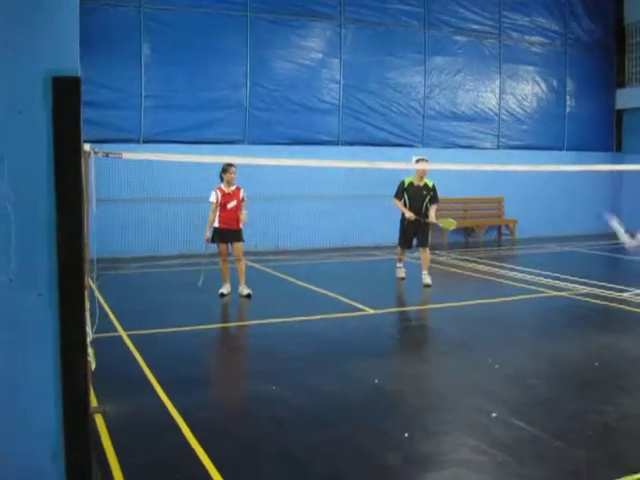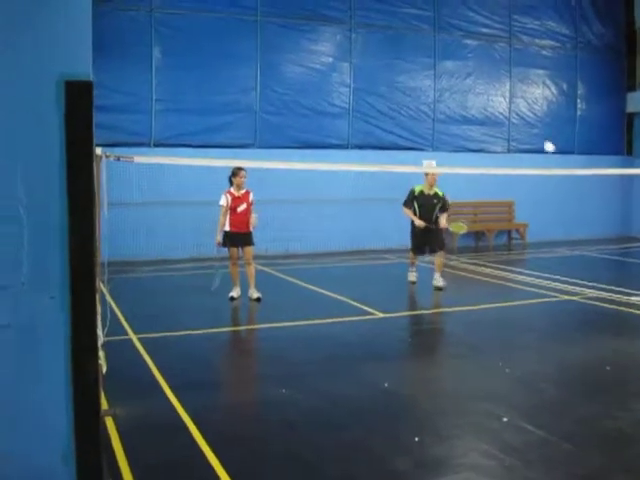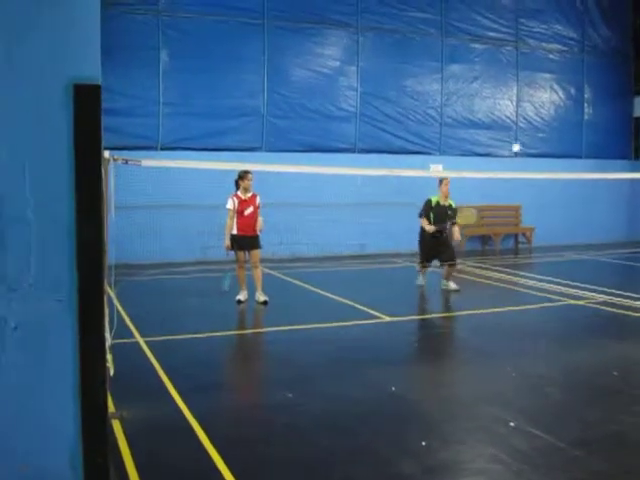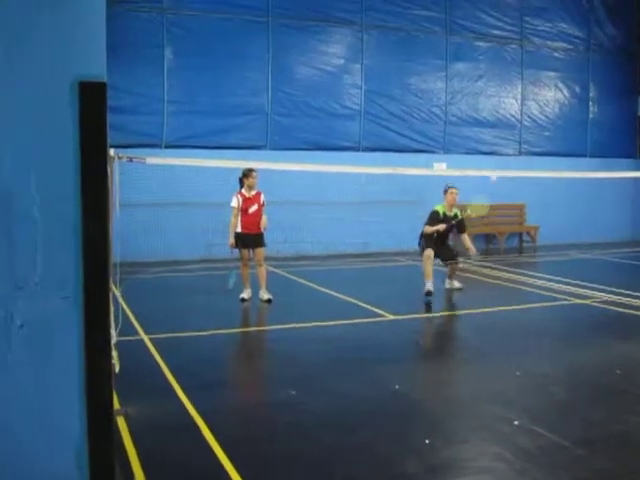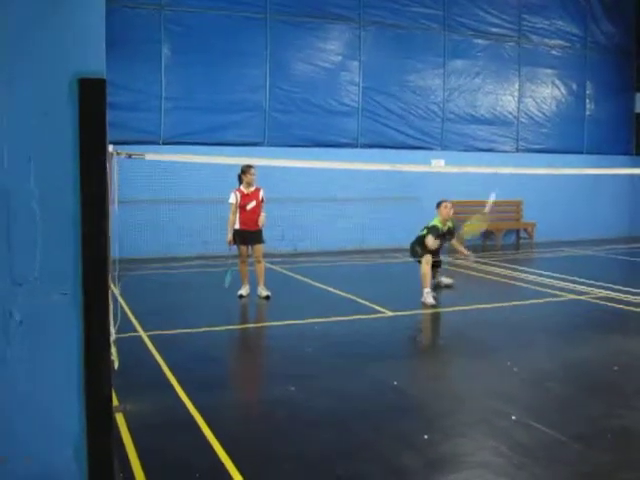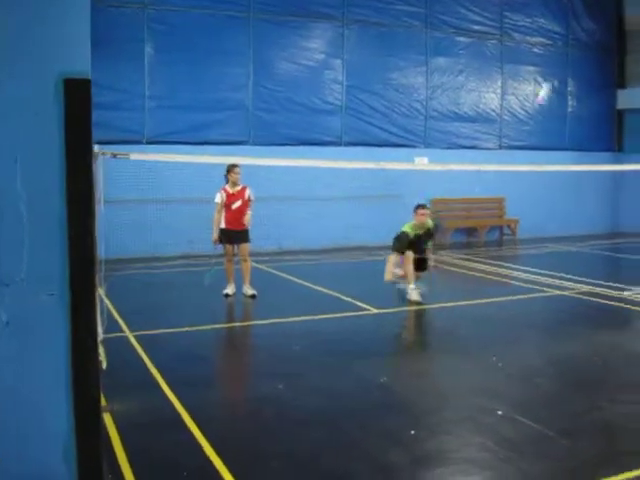
dt=0.2s
person 1, frame 1
left shoulder: (240, 190)
right shoulder: (217, 192)
right elbow: (213, 212)
left wrist: (243, 213)
right wrist: (208, 231)
left hip: (236, 229)
right hip: (221, 229)
left knee: (239, 257)
right knee: (223, 257)
left ankle: (242, 286)
right ankle: (226, 285)
person 1, frame 2
left shoulder: (249, 194)
right shoulder: (227, 195)
right elbow: (223, 216)
left wrist: (253, 217)
right wrist: (219, 234)
left hip: (246, 232)
right hip: (231, 232)
left knee: (249, 261)
right knee: (234, 261)
left ankle: (252, 289)
right ankle: (236, 288)
person 1, frame 3
left shoulder: (256, 197)
right shoulder: (234, 199)
right elbow: (230, 219)
left wrist: (260, 220)
right wrist: (227, 238)
left hip: (253, 235)
right hip: (238, 236)
left knee: (256, 264)
right knee: (240, 264)
left ankle: (259, 292)
right ankle: (243, 292)
person 1, frame 4
left shoulder: (260, 195)
right shoulder: (238, 197)
right elbow: (234, 217)
left wrist: (264, 218)
right wrist: (231, 236)
left hip: (258, 233)
right hip: (243, 233)
left knee: (260, 262)
right knee: (244, 262)
left ankle: (263, 291)
right ankle: (246, 290)
person 1, frame 5
left shoulder: (259, 191)
right shoulder: (236, 193)
right elbow: (232, 214)
left wrist: (262, 215)
right wrist: (229, 233)
left hip: (256, 230)
right hip: (241, 230)
left knee: (259, 258)
right knee: (243, 259)
left ankle: (261, 287)
right ankle: (245, 286)
person 1, frame 6
left shoulder: (246, 190)
right shoulder: (222, 193)
left elbow: (249, 207)
right elbow: (218, 213)
left wrist: (248, 214)
right wrist: (215, 232)
left hip: (242, 229)
right hip: (227, 229)
left knee: (245, 257)
right knee: (229, 258)
left ankle: (247, 286)
right ankle: (230, 285)
person 2, frame 1
left shoulder: (430, 185)
right shoulder: (405, 183)
left elbow: (434, 203)
right elbow: (396, 200)
left wrist: (432, 213)
right wrist: (405, 211)
left hip: (423, 220)
right hip: (408, 219)
left knee: (424, 247)
right knee: (402, 246)
left ankle: (425, 274)
right ankle: (400, 266)
person 2, frame 2
left shoulder: (440, 195)
right shoulder: (415, 191)
left elbow: (444, 211)
right elbow: (406, 208)
left wrist: (443, 220)
right wrist: (415, 219)
left hip: (434, 227)
right hip: (419, 227)
left knee: (440, 251)
right knee: (415, 252)
left ankle: (437, 277)
right ankle: (412, 271)
person 2, frame 3
left shoulder: (452, 206)
right shoulder: (431, 201)
left elbow: (454, 224)
right elbow: (422, 218)
left wrist: (456, 234)
right wrist: (426, 226)
left hip: (442, 237)
right hip: (428, 236)
left knee: (451, 261)
right knee: (424, 264)
left ankle: (446, 281)
right ankle: (421, 275)
person 2, frame 4
left shoulder: (457, 215)
right shoulder: (437, 211)
left elbow: (463, 233)
right elbow: (426, 230)
left wrist: (470, 246)
right wrist: (437, 227)
left hip: (442, 242)
right hip: (428, 240)
left knee: (453, 261)
right knee: (428, 254)
left ankle: (450, 281)
right ankle: (428, 284)
person 2, frame 5
left shoulder: (449, 225)
right shoulder: (435, 227)
left elbow: (452, 240)
right elbow: (428, 240)
left wrist: (463, 251)
right wrist: (430, 243)
left hip: (432, 250)
right hip: (419, 246)
left knee: (435, 269)
right knee: (427, 259)
left ankle: (436, 278)
right ankle: (427, 292)
person 2, frame 6
left shoulder: (430, 226)
right shoulder: (406, 232)
left elbow: (428, 242)
right elbow: (395, 253)
left wrist: (430, 257)
right wrist: (388, 271)
left hip: (418, 247)
right hip: (401, 246)
left knee: (418, 275)
right knee: (409, 256)
left ankle: (399, 273)
right ankle: (411, 289)
